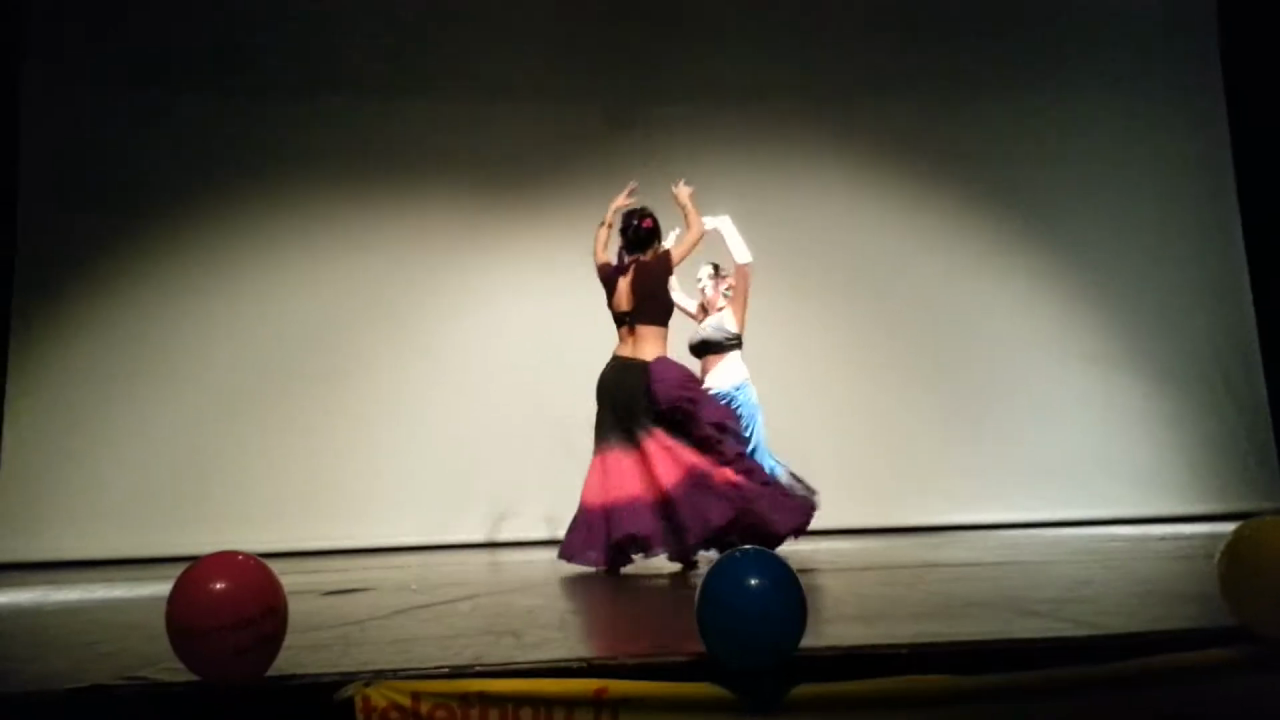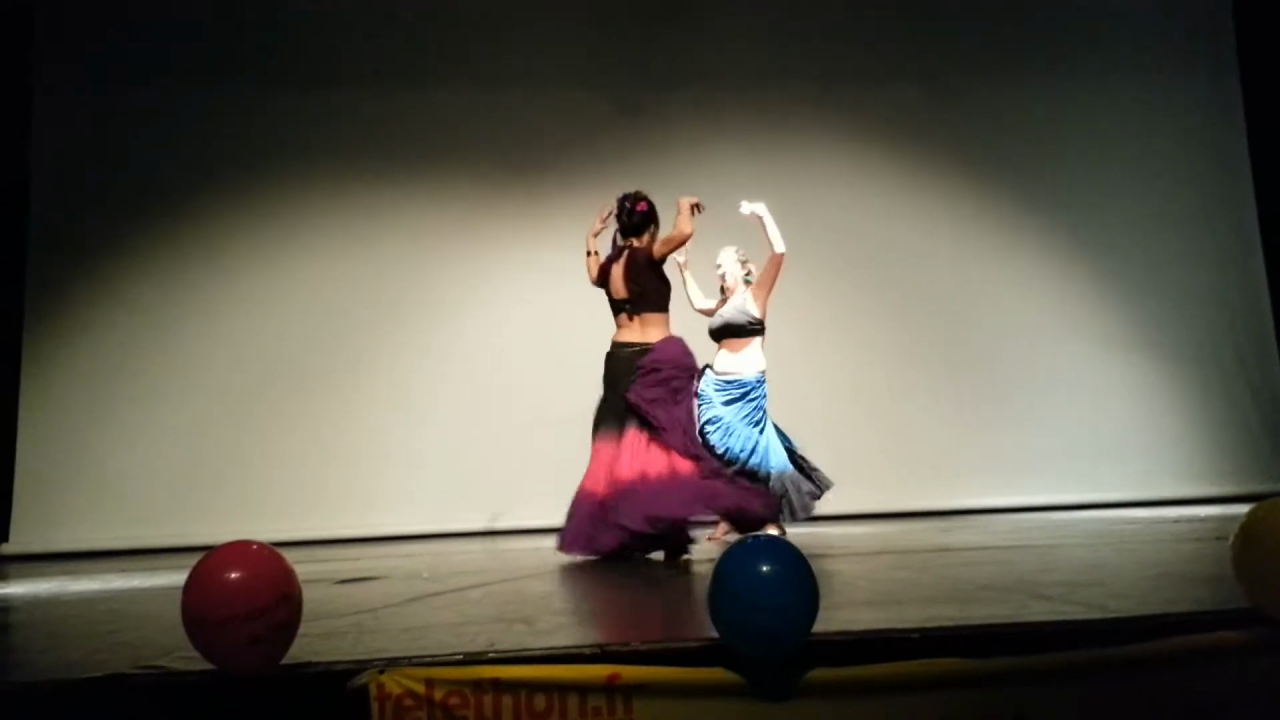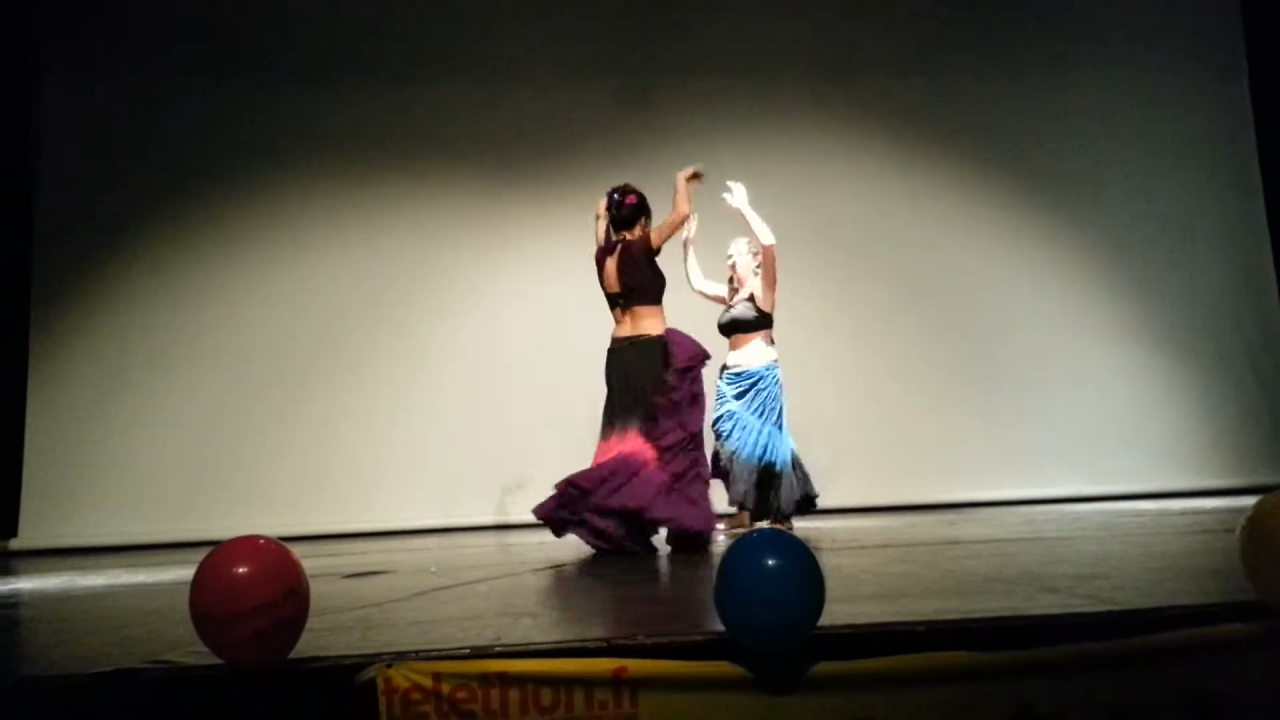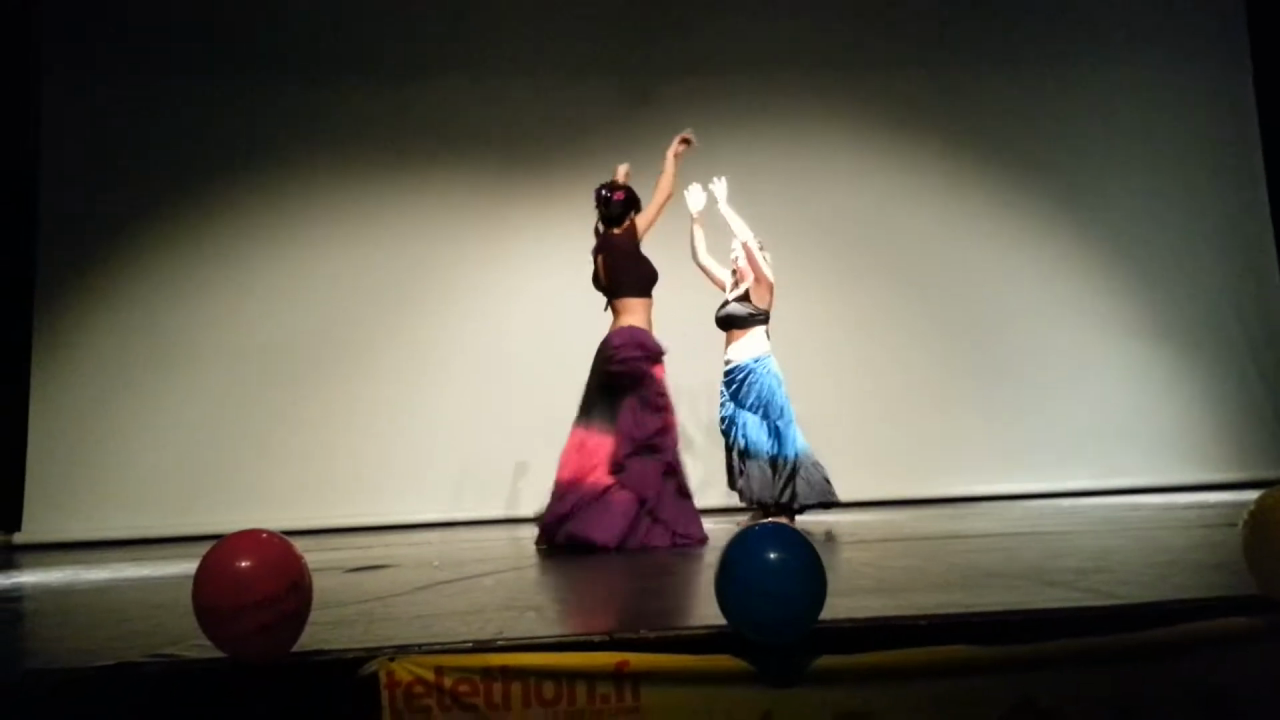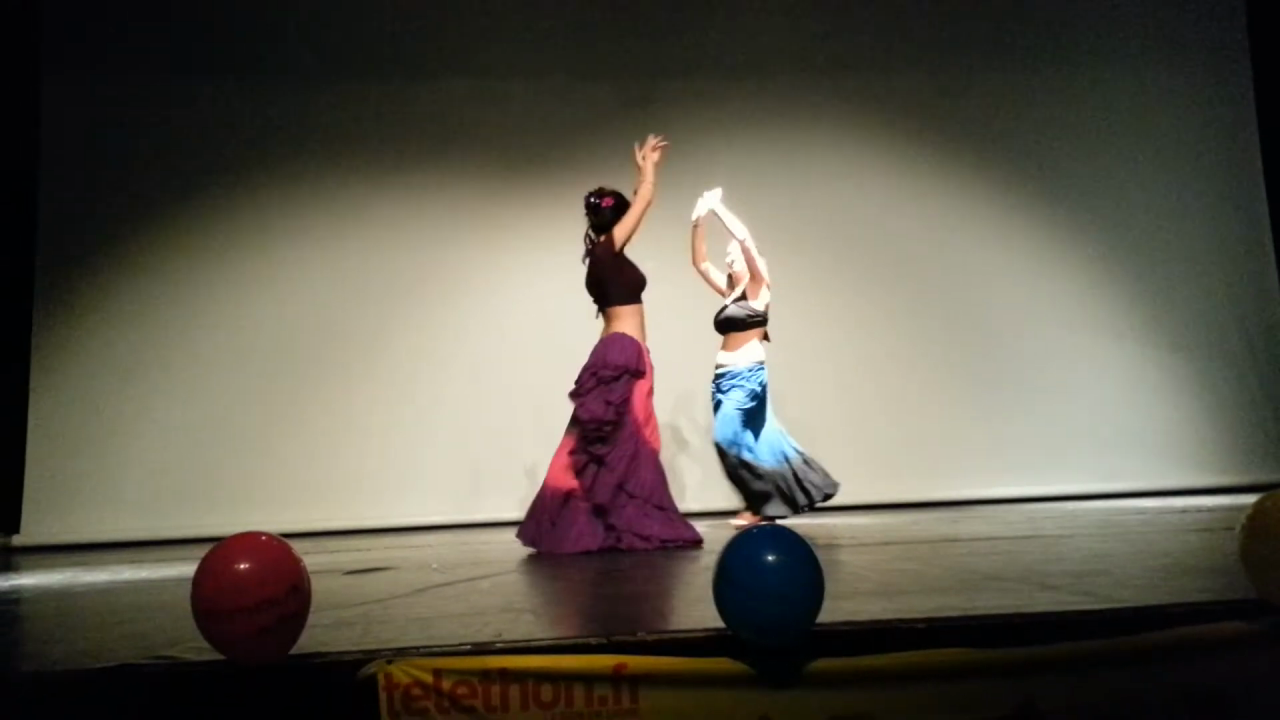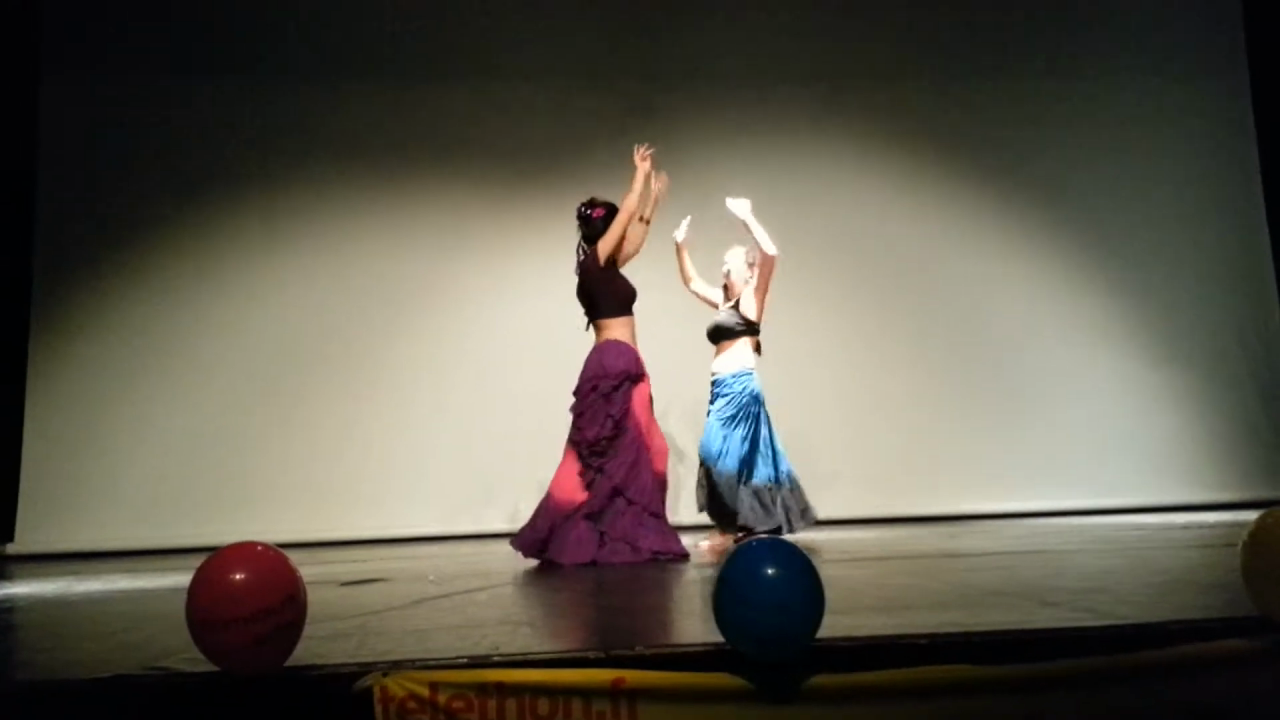
dt=0.2s
person 1, frame 1
left shoulder: (613, 272)
right shoulder: (655, 270)
left elbow: (599, 254)
right elbow: (697, 232)
left wrist: (611, 213)
right wrist: (685, 200)
left hip: (616, 376)
right hip: (652, 378)
left knee: (616, 464)
right knee: (684, 451)
left ankle: (604, 550)
person 1, frame 2
left shoulder: (609, 266)
right shoulder: (645, 258)
left elbow: (592, 273)
right elbow: (684, 231)
left wrist: (592, 237)
right wrist: (685, 207)
left hip: (618, 361)
right hip: (657, 361)
left knee: (620, 448)
right knee: (666, 443)
left ankle: (616, 537)
right ankle: (669, 537)
person 1, frame 3
left shoulder: (605, 257)
right shoulder: (639, 251)
right elbow: (681, 214)
left wrist: (602, 216)
right wrist: (681, 182)
left hip: (620, 356)
right hip: (653, 353)
left knee: (634, 440)
right knee: (669, 439)
left ankle: (627, 530)
right ankle: (681, 529)
person 1, frame 4
left shoulder: (607, 247)
right shoulder: (623, 243)
left elbow: (619, 214)
right elbow: (663, 195)
left wrist: (616, 185)
right wrist: (672, 155)
left hip: (620, 346)
right hip: (633, 347)
left knee: (616, 436)
right knee: (641, 437)
left ankle: (591, 523)
right ankle: (649, 527)
person 1, frame 5
left shoulder: (605, 255)
right shoulder: (607, 251)
left elbow: (633, 207)
right elbow: (641, 202)
left wrist: (643, 170)
right wrist: (648, 164)
left hip: (615, 354)
right hip: (622, 355)
left knee: (611, 445)
right knee: (623, 444)
left ankle: (583, 529)
right ankle: (627, 530)
person 1, frame 6
left shoulder: (605, 267)
right shoulder: (594, 262)
left elbow: (633, 246)
right elbow: (626, 213)
left wrist: (651, 203)
right wrist: (640, 173)
left hip: (618, 367)
right hip: (615, 366)
left knee: (622, 455)
right knee: (618, 455)
left ankle: (594, 541)
right ankle: (612, 543)
person 2, frame 1
left shoulder: (733, 311)
right shoulder: (703, 316)
left elbow: (743, 263)
right elbow: (677, 296)
left wrist: (725, 226)
left hip: (736, 397)
person 2, frame 2
left shoulder: (755, 295)
right shoulder: (722, 304)
left elbow: (778, 253)
right elbow: (698, 302)
left wrist: (763, 214)
right wrist: (683, 267)
left hip: (749, 388)
right hip: (716, 387)
left knee: (755, 449)
right knee: (721, 449)
left ankle: (776, 519)
person 2, frame 3
left shoulder: (764, 288)
right shoulder: (730, 293)
left elbow: (768, 244)
right elbow: (696, 282)
left wrist: (743, 206)
right wrist: (688, 242)
left hip: (761, 377)
right hip: (731, 380)
left knee: (763, 442)
right knee: (734, 443)
left ankle: (780, 516)
right ankle: (746, 510)
person 2, frame 4
left shoulder: (762, 284)
right shoulder: (731, 286)
left elbow: (747, 238)
right elbow: (701, 258)
left wrist: (723, 204)
right wrist: (695, 217)
left hip: (757, 371)
right hip: (734, 375)
left knee: (766, 437)
right knee: (744, 441)
left ankle: (784, 509)
right ankle: (763, 508)
person 2, frame 5
left shoulder: (758, 287)
right shoulder: (730, 290)
left elbow: (746, 241)
right elbow: (700, 263)
left wrist: (719, 208)
right wrist: (699, 222)
left hip: (747, 377)
right hip: (726, 380)
left knee: (732, 439)
right knee: (746, 442)
left ankle: (760, 505)
right ankle: (760, 506)
person 2, frame 6
left shoulder: (752, 297)
right shoulder: (725, 301)
left elbow: (769, 254)
right elbow: (693, 284)
left wrist: (746, 217)
right wrist: (681, 248)
left hip: (740, 384)
right hip: (724, 388)
left knee: (719, 451)
right knee: (741, 452)
left ankle: (731, 527)
right ankle: (748, 523)
